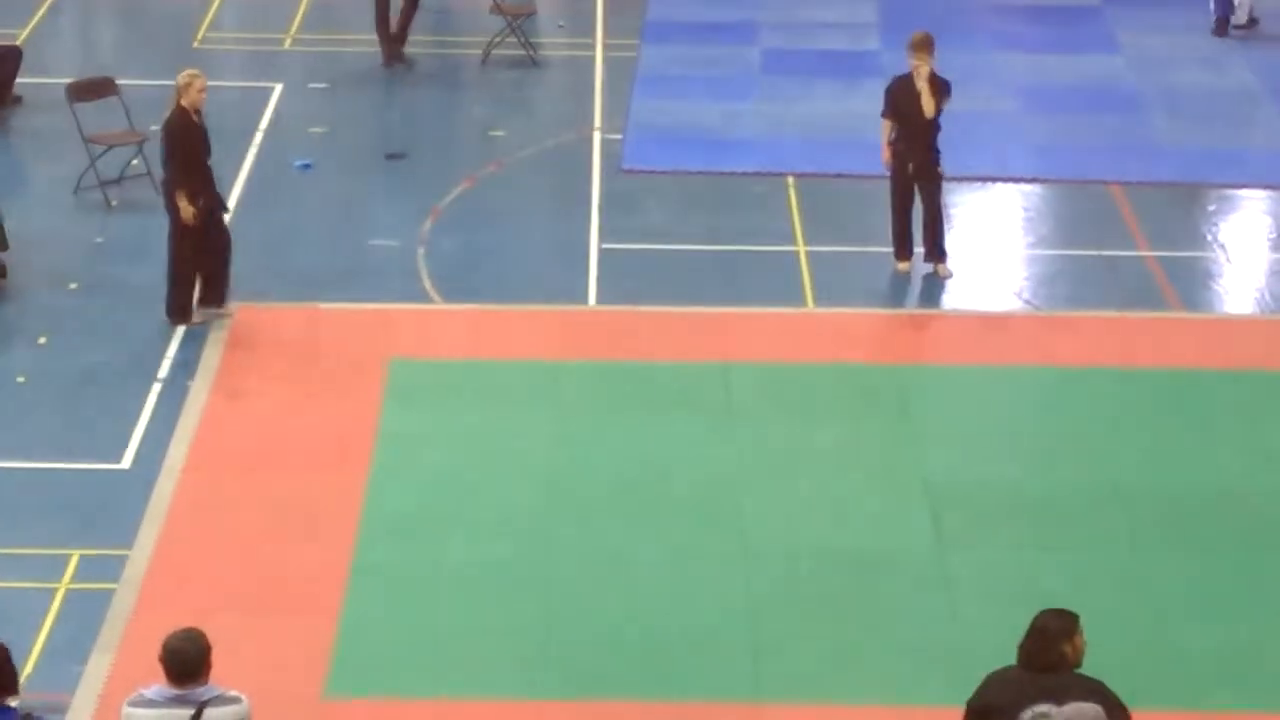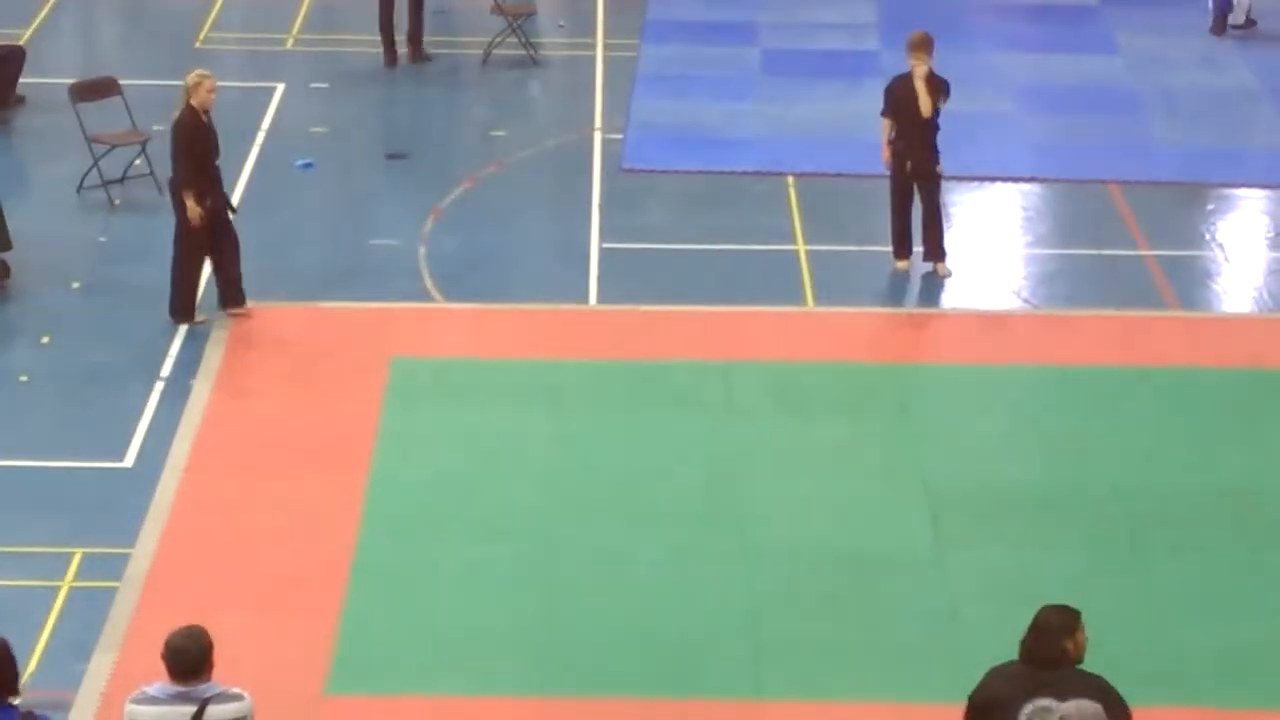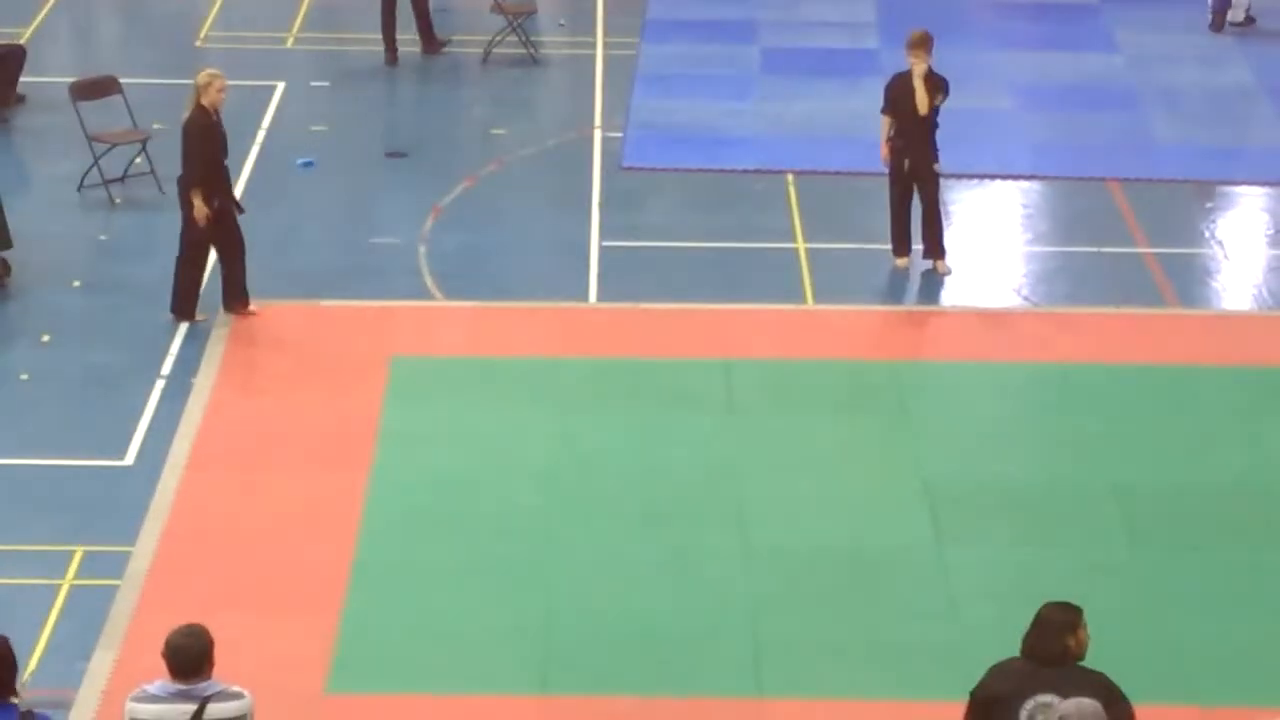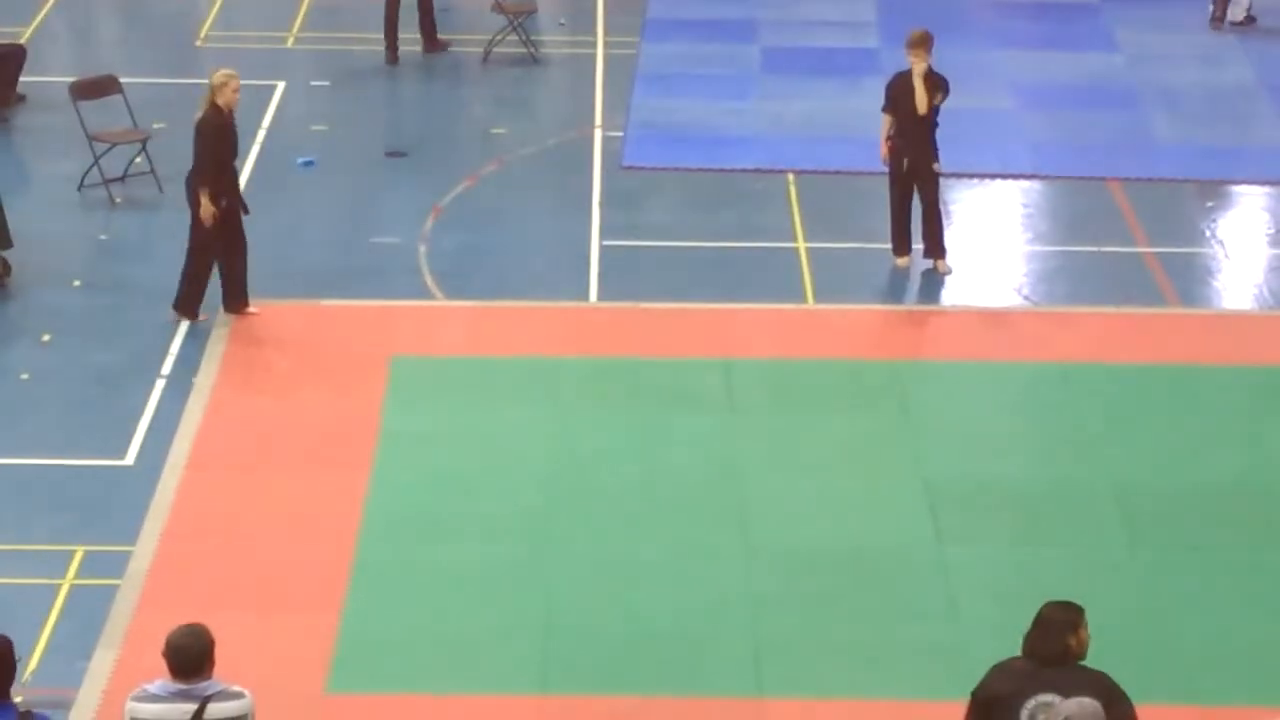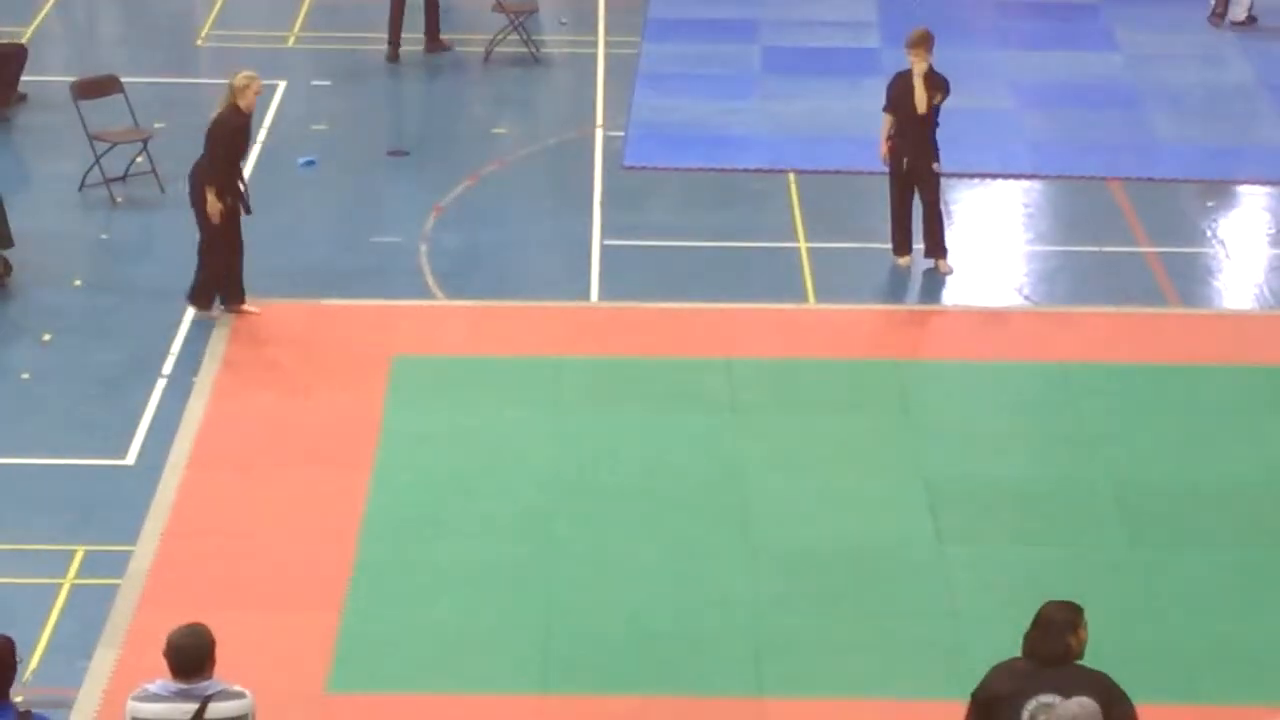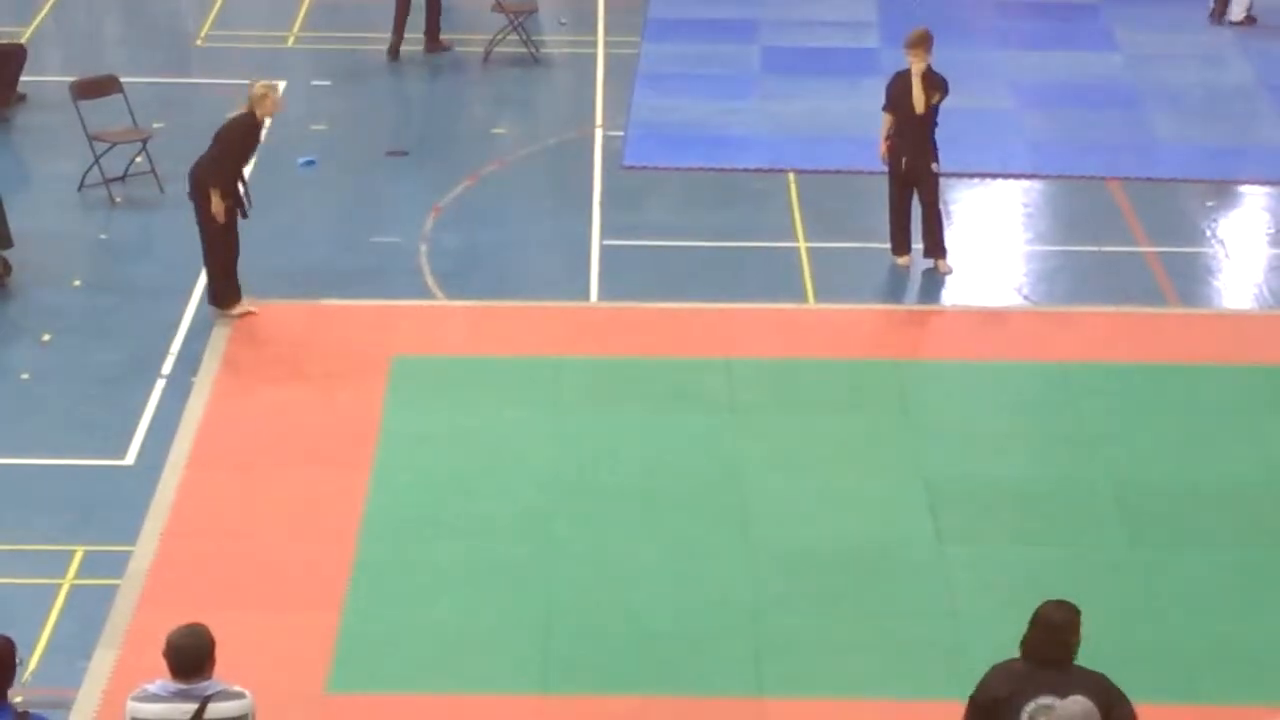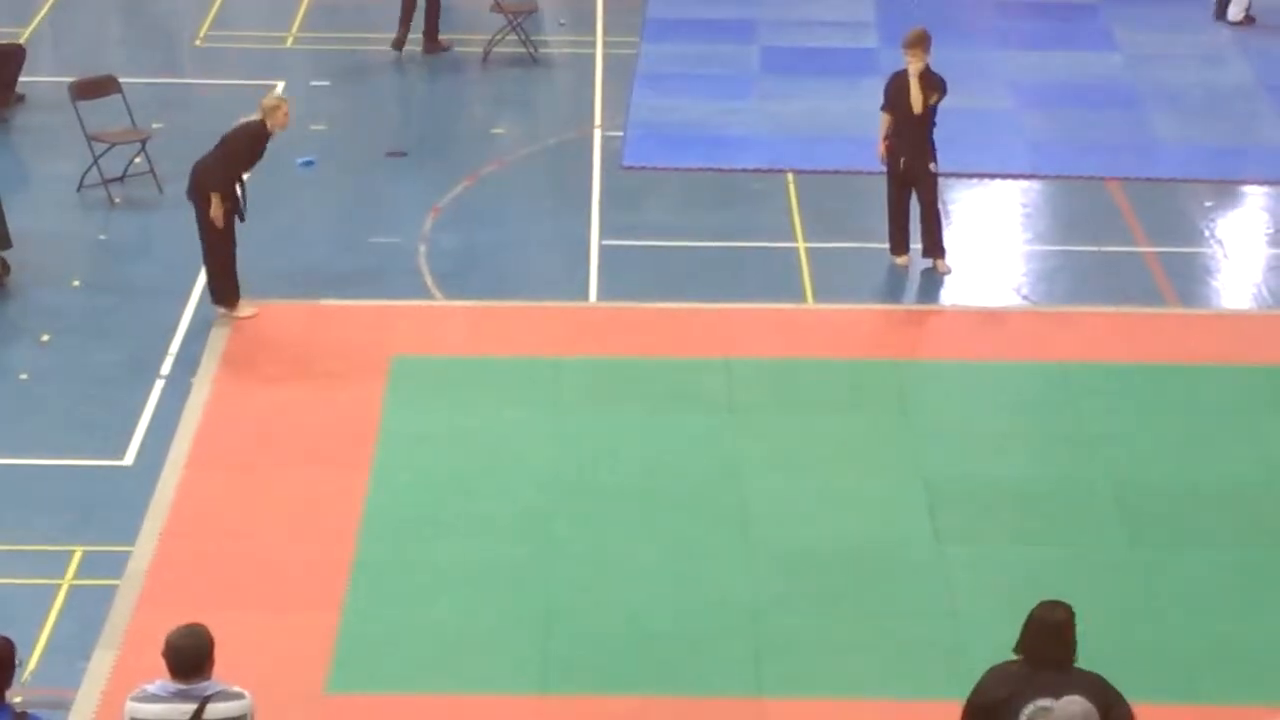
dt=0.1s
person 1, frame 1
left shoulder: (940, 85)
right shoulder: (898, 85)
left elbow: (930, 113)
right elbow: (889, 118)
left wrist: (924, 82)
right wrist: (886, 147)
left hip: (927, 152)
right hip: (902, 152)
left knee: (933, 206)
right knee: (901, 205)
left ankle: (937, 258)
right ankle: (903, 255)
person 1, frame 2
left shoulder: (939, 85)
right shoulder: (897, 84)
left elbow: (928, 112)
right elbow: (888, 117)
left wrist: (921, 81)
right wrist: (886, 146)
left hip: (926, 152)
right hip: (901, 151)
left knee: (932, 204)
right knee: (900, 204)
left ankle: (937, 257)
right ankle: (902, 254)
person 1, frame 3
left shoulder: (938, 83)
right shoulder: (897, 81)
left elbow: (924, 110)
right elbow: (888, 115)
left wrist: (919, 79)
right wrist: (884, 143)
left hip: (925, 150)
right hip: (900, 148)
left knee: (931, 202)
right knee: (899, 202)
left ankle: (937, 255)
right ankle: (901, 252)
person 1, frame 4
left shoulder: (938, 83)
right shoulder: (897, 80)
left elbow: (923, 109)
right elbow: (889, 113)
left wrist: (919, 78)
right wrist: (884, 142)
left hip: (924, 149)
right hip: (900, 147)
left knee: (931, 202)
right knee: (900, 201)
left ankle: (937, 254)
right ankle: (902, 251)
person 1, frame 5
left shoulder: (939, 83)
right shoulder: (898, 80)
left elbow: (923, 109)
left wrist: (919, 78)
right wrist: (884, 141)
left hip: (925, 149)
right hip: (900, 147)
left knee: (931, 202)
right knee: (900, 201)
left ankle: (938, 254)
right ankle: (902, 250)
person 1, frame 6
left shoulder: (937, 83)
right shoulder: (898, 79)
left elbow: (921, 109)
left wrist: (917, 78)
right wrist: (883, 140)
left hip: (924, 149)
right hip: (899, 147)
left knee: (930, 202)
right knee: (899, 201)
left ankle: (938, 254)
right ankle: (902, 250)
person 1, frame 7
left shoulder: (935, 83)
right shoulder: (896, 79)
left elbow: (919, 109)
left wrist: (914, 78)
right wrist: (882, 141)
left hip: (922, 149)
right hip: (897, 147)
left knee: (929, 202)
right knee: (897, 200)
left ankle: (936, 254)
right ankle: (900, 250)
person 2, frame 1
left shoulder: (196, 116)
right shoulder: (175, 124)
right elbow: (172, 168)
left wrist: (208, 192)
right wrist: (182, 202)
left hip: (201, 191)
right hip: (184, 196)
left knee: (219, 242)
right knee: (185, 253)
left ankle: (212, 300)
right ankle: (180, 312)
person 2, frame 2
left shoulder: (204, 117)
right shoulder: (185, 124)
right elbow: (181, 166)
left wrist: (214, 192)
right wrist: (189, 202)
left hip: (209, 191)
right hip: (191, 195)
left knee: (226, 244)
right knee: (190, 253)
left ankle: (232, 301)
right ankle: (182, 312)
person 2, frame 3
left shoulder: (213, 116)
right shoulder: (196, 123)
right elbow: (191, 166)
left wrist: (224, 191)
right wrist: (197, 202)
left hip: (217, 191)
right hip: (200, 194)
left knee: (233, 243)
right knee: (194, 252)
left ankle: (236, 302)
right ankle: (183, 310)
person 2, frame 4
left shoulder: (226, 116)
right shoulder: (210, 122)
right elbow: (202, 164)
left wrist: (232, 191)
right wrist: (204, 201)
left hip: (223, 188)
right hip: (208, 192)
left knee: (235, 245)
right knee: (204, 248)
left ankle: (236, 302)
right ankle: (185, 308)
person 2, frame 5
left shoulder: (242, 116)
right shoulder: (227, 121)
right elbow: (212, 160)
left wrist: (236, 187)
right wrist: (211, 198)
left hip: (226, 185)
right hip: (210, 188)
left knee: (233, 243)
right knee: (215, 243)
left ankle: (233, 299)
right ankle: (201, 299)
person 2, frame 6
left shoulder: (253, 123)
right shoulder: (241, 126)
right elbow: (219, 161)
left wrist: (233, 194)
right wrist: (216, 200)
left hip: (223, 184)
right hip: (206, 184)
left knee: (229, 243)
right knee: (219, 244)
left ankle: (231, 298)
right ankle: (225, 301)
person 2, frame 7
left shoulder: (260, 131)
right shoulder: (251, 134)
right elbow: (223, 165)
left wrist: (229, 196)
right wrist: (215, 204)
left hip: (218, 184)
right hip: (206, 185)
left knee: (226, 243)
right knee: (219, 244)
left ankle: (230, 299)
right ankle: (228, 302)
